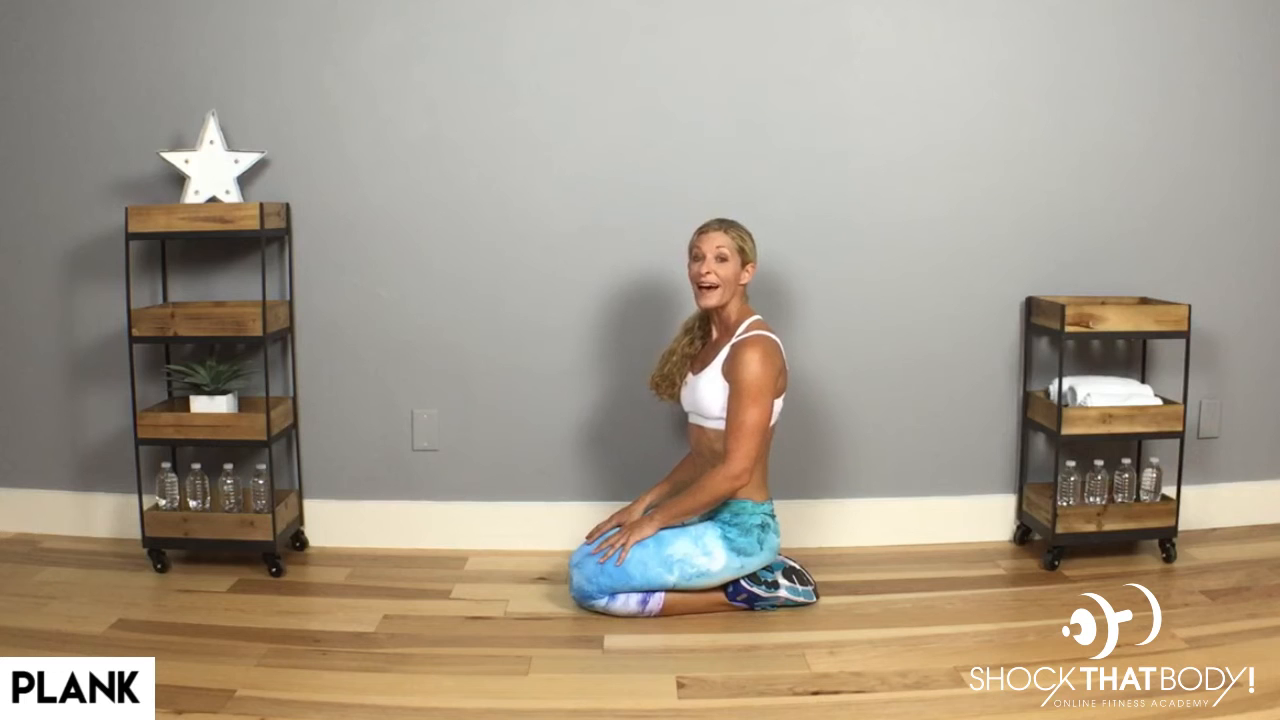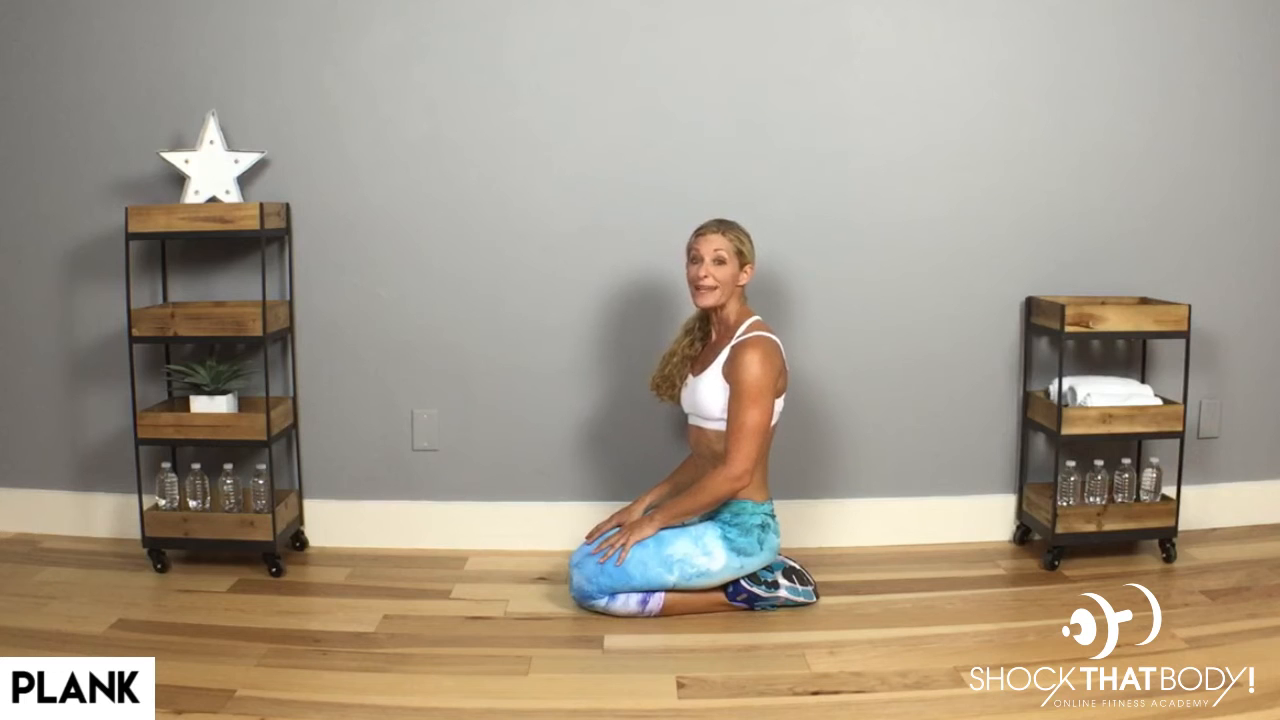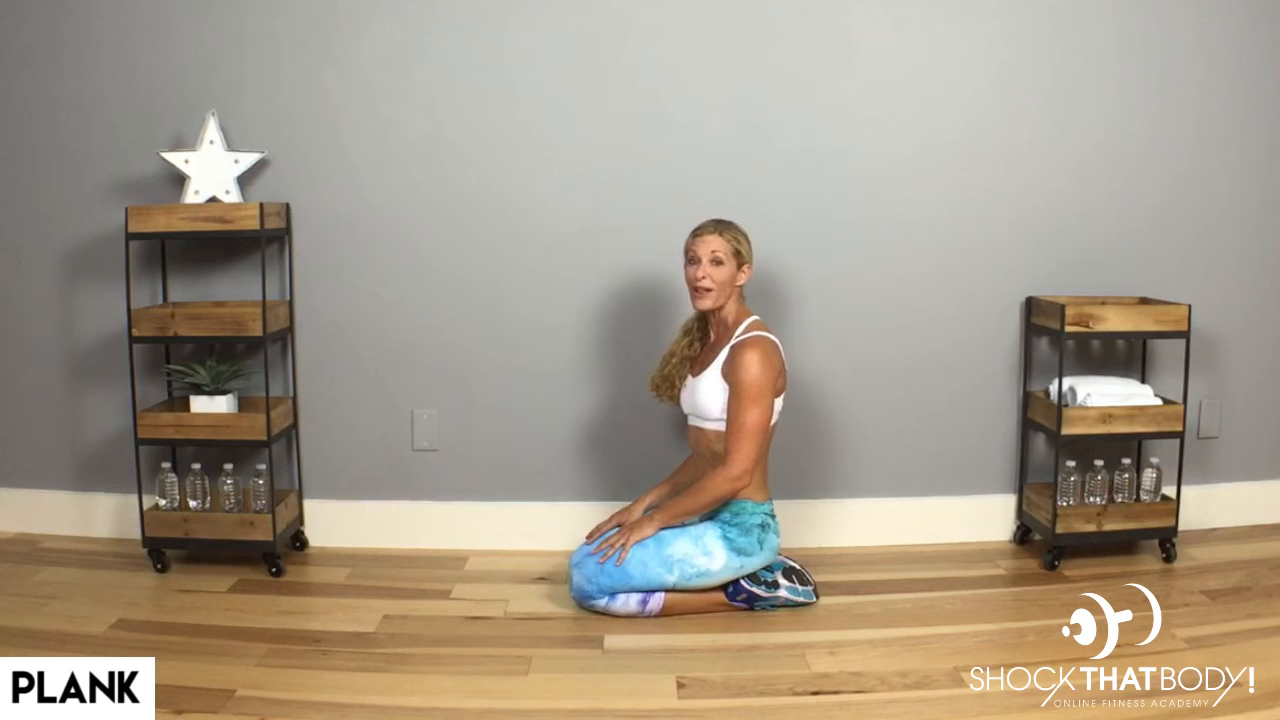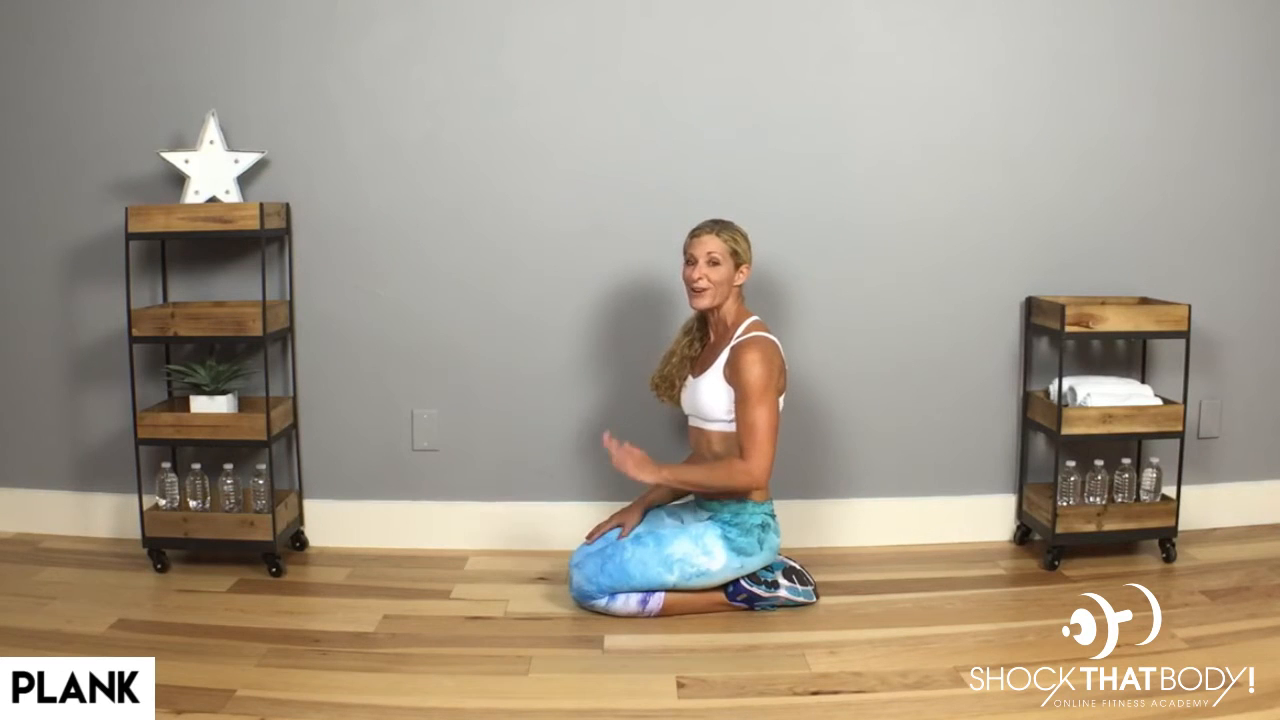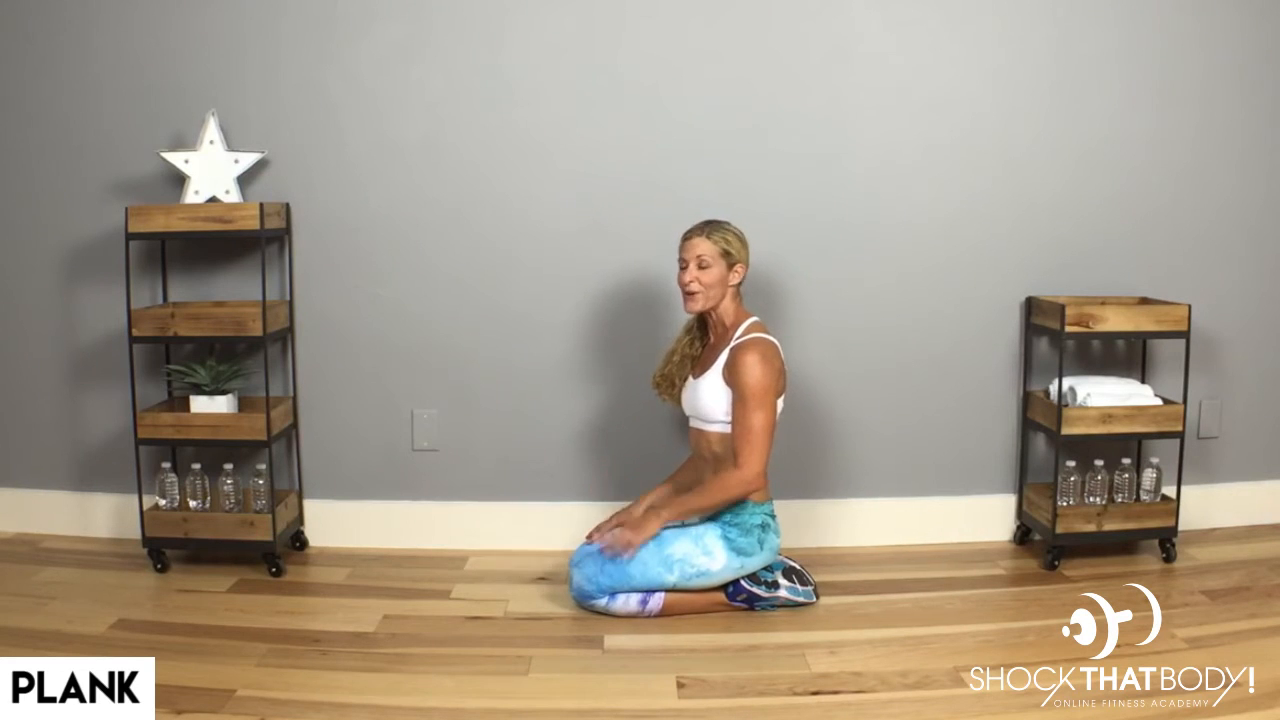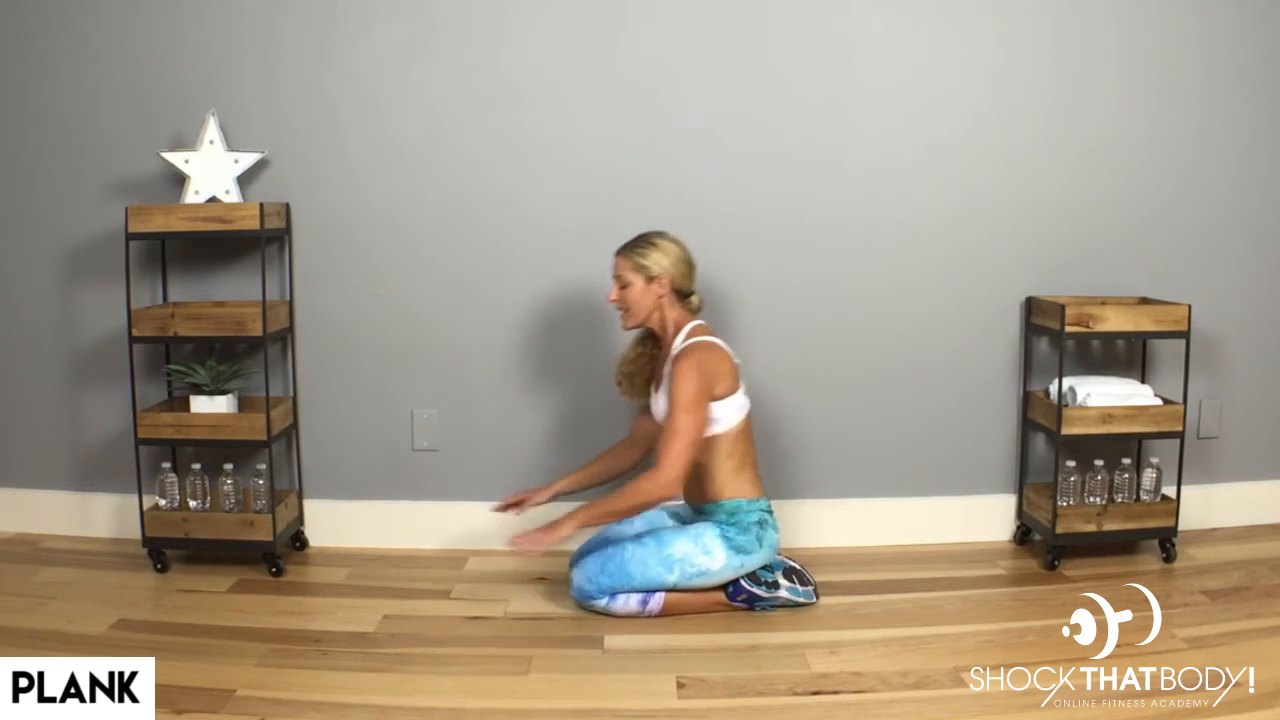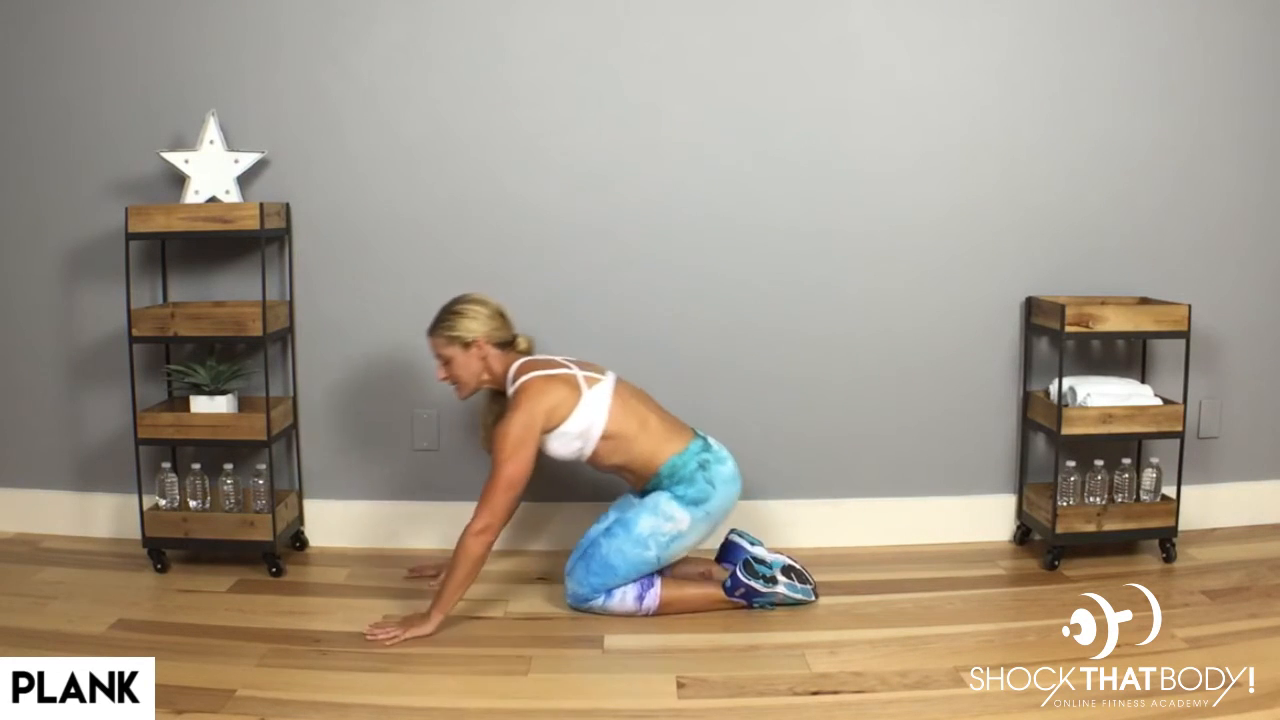
dt=0.5s
person 1, frame 1
left shoulder: (753, 350)
right shoulder: (705, 338)
left elbow: (735, 470)
left wrist: (654, 519)
right wrist: (644, 503)
left hip: (739, 528)
right hip: (708, 513)
left knee: (589, 580)
right knee: (585, 559)
left ankle: (742, 593)
right ankle: (754, 572)
person 1, frame 2
left shoulder: (753, 350)
right shoulder: (706, 339)
left elbow: (736, 472)
left wrist: (655, 519)
right wrist: (645, 502)
left hip: (739, 528)
right hip: (709, 514)
left knee: (589, 581)
right knee: (586, 560)
left ankle: (742, 592)
right ankle: (752, 572)
person 1, frame 3
left shoulder: (752, 350)
right shoulder: (703, 340)
left elbow: (737, 471)
left wrist: (654, 520)
right wrist: (644, 503)
left hip: (740, 528)
right hip: (709, 514)
left knee: (589, 580)
right knee: (585, 559)
left ankle: (742, 592)
right ankle: (752, 574)
person 1, frame 4
left shoulder: (751, 350)
right shoulder: (703, 341)
left elbow: (754, 469)
left wrist: (659, 474)
right wrist: (643, 503)
left hip: (739, 528)
right hip: (708, 513)
left knee: (588, 582)
right knee: (586, 560)
left ankle: (743, 591)
right ankle: (752, 573)
person 1, frame 5
left shoulder: (751, 353)
right shoulder: (704, 341)
left elbow: (747, 475)
left wrist: (658, 514)
right wrist: (646, 504)
left hip: (739, 529)
right hip: (709, 516)
left knee: (588, 581)
right knee: (587, 558)
left ankle: (742, 593)
right ankle: (750, 573)
person 1, frame 6
left shoulder: (694, 360)
right shoulder: (671, 348)
left elbow: (666, 480)
right elbow: (635, 446)
left wrist: (573, 521)
right wrist: (550, 489)
left hip: (737, 529)
right hip: (706, 517)
left knee: (591, 584)
right knee: (586, 562)
left ankle: (739, 591)
right ankle: (753, 565)
person 1, frame 7
left shoulder: (530, 402)
right shoulder: (533, 375)
left elbow: (485, 524)
right elbow: (507, 496)
left wrist: (431, 618)
right wrist: (457, 567)
left hip: (695, 484)
right hip: (685, 474)
left knee: (585, 588)
right knee: (587, 565)
left ankle: (741, 586)
right ankle: (733, 559)
